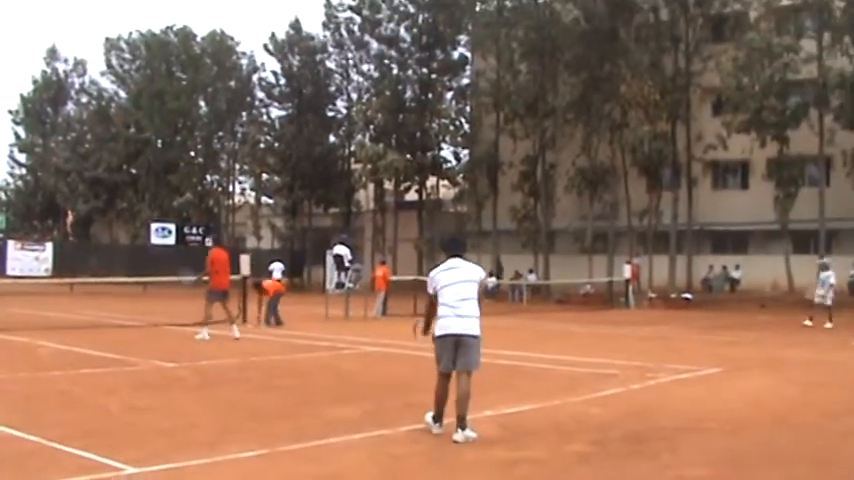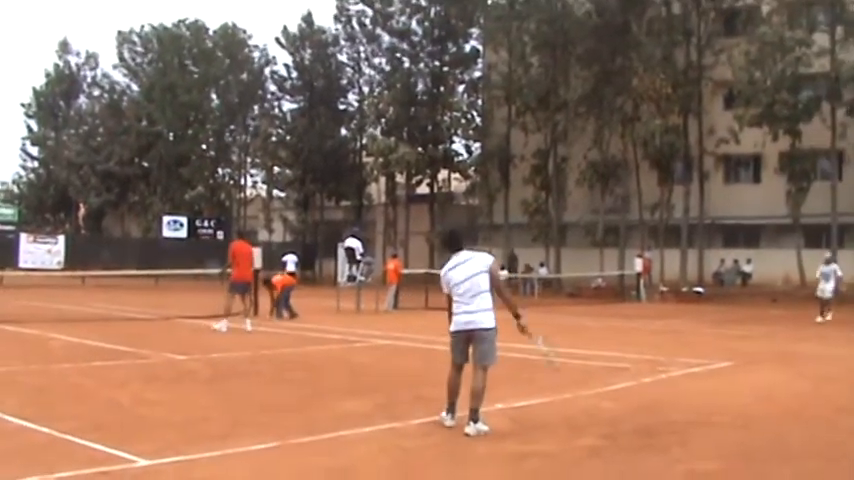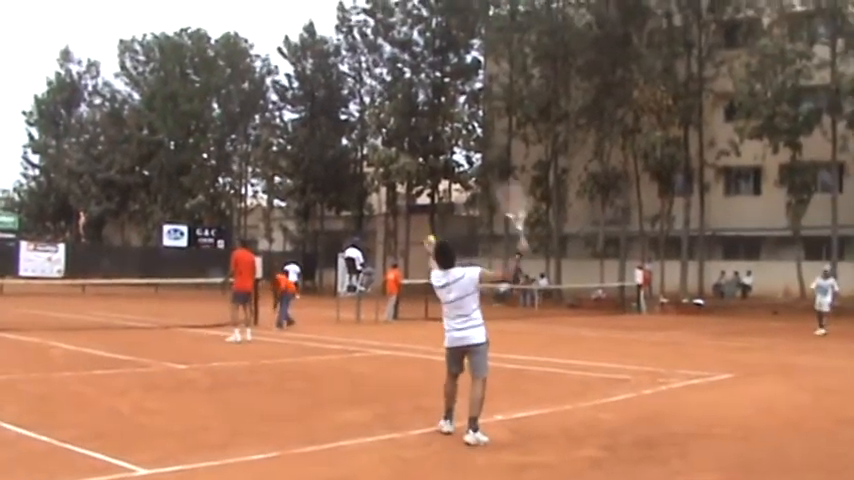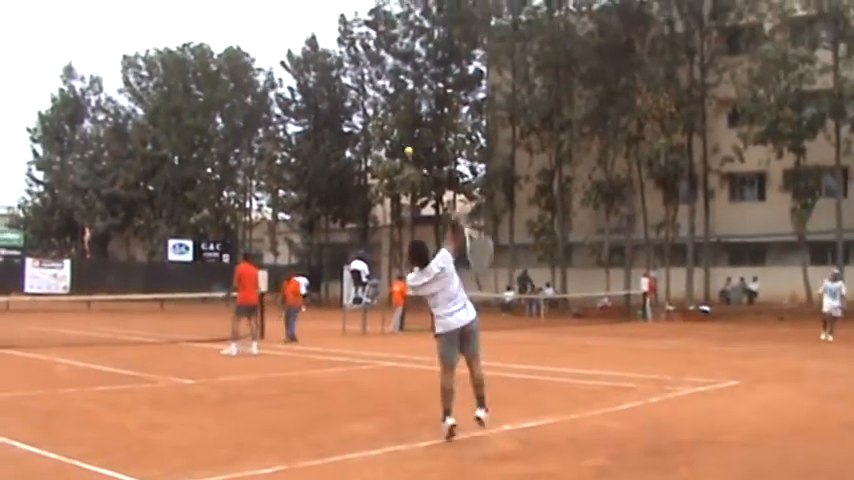
dt=0.3s
person 1, frame 1
left shoulder: (435, 273)
right shoulder: (477, 271)
left elbow: (431, 307)
left wrist: (426, 327)
left hip: (444, 328)
right hip: (470, 328)
left knee: (443, 376)
right knee: (464, 377)
left ankle: (436, 421)
right ankle: (461, 428)
person 1, frame 2
left shoulder: (445, 271)
right shoulder: (485, 258)
right elbow: (501, 291)
left wrist: (452, 325)
right wrist: (517, 316)
left hip: (459, 324)
right hip: (483, 322)
left knee: (456, 368)
right knee: (480, 370)
left ankle: (450, 414)
right ankle: (473, 421)
person 1, frame 3
left shoulder: (436, 278)
right shoulder: (471, 274)
left elbow: (434, 263)
right elbow: (505, 277)
left wrist: (430, 250)
right wrist: (518, 259)
left hip: (453, 339)
right hip: (476, 337)
left knee: (452, 376)
right knee: (479, 381)
left ankle: (447, 420)
right ankle: (472, 429)
person 1, frame 4
left shoulder: (413, 281)
right shoulder: (442, 263)
right elbow: (457, 238)
left hip: (445, 326)
right hip: (467, 319)
left knee: (447, 372)
right knee: (474, 364)
left ankle: (448, 418)
right ankle: (481, 408)
